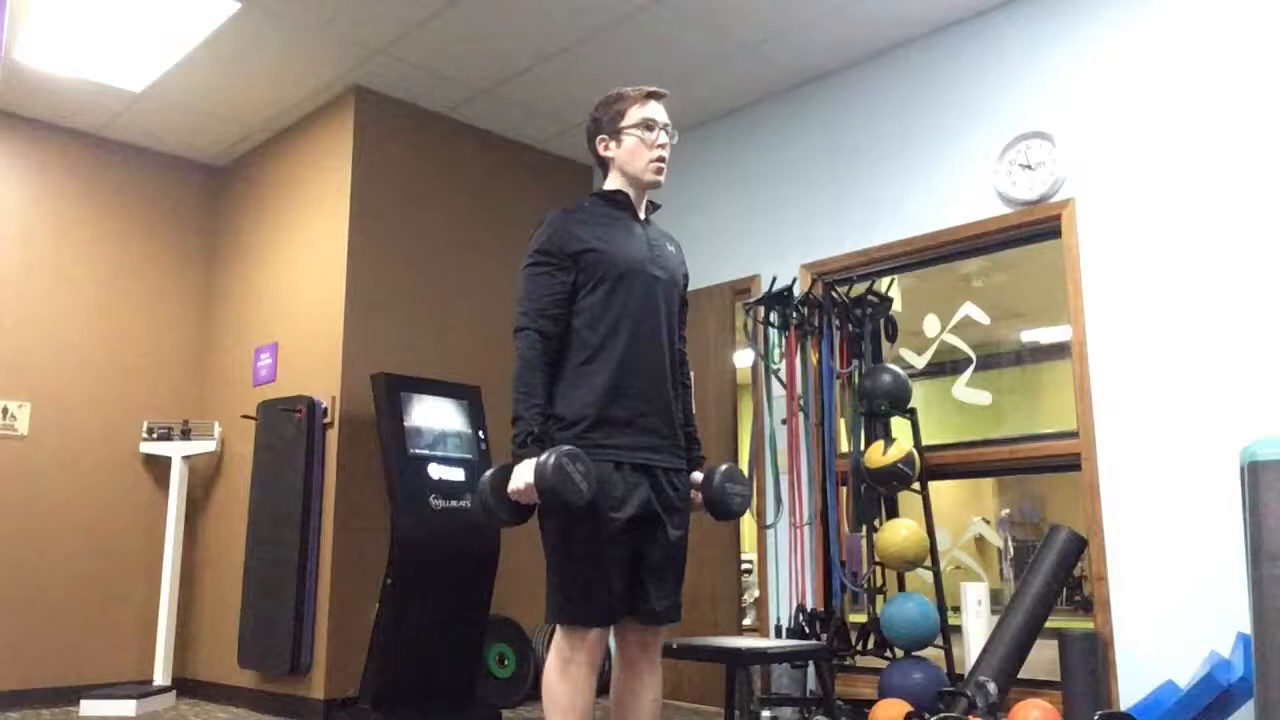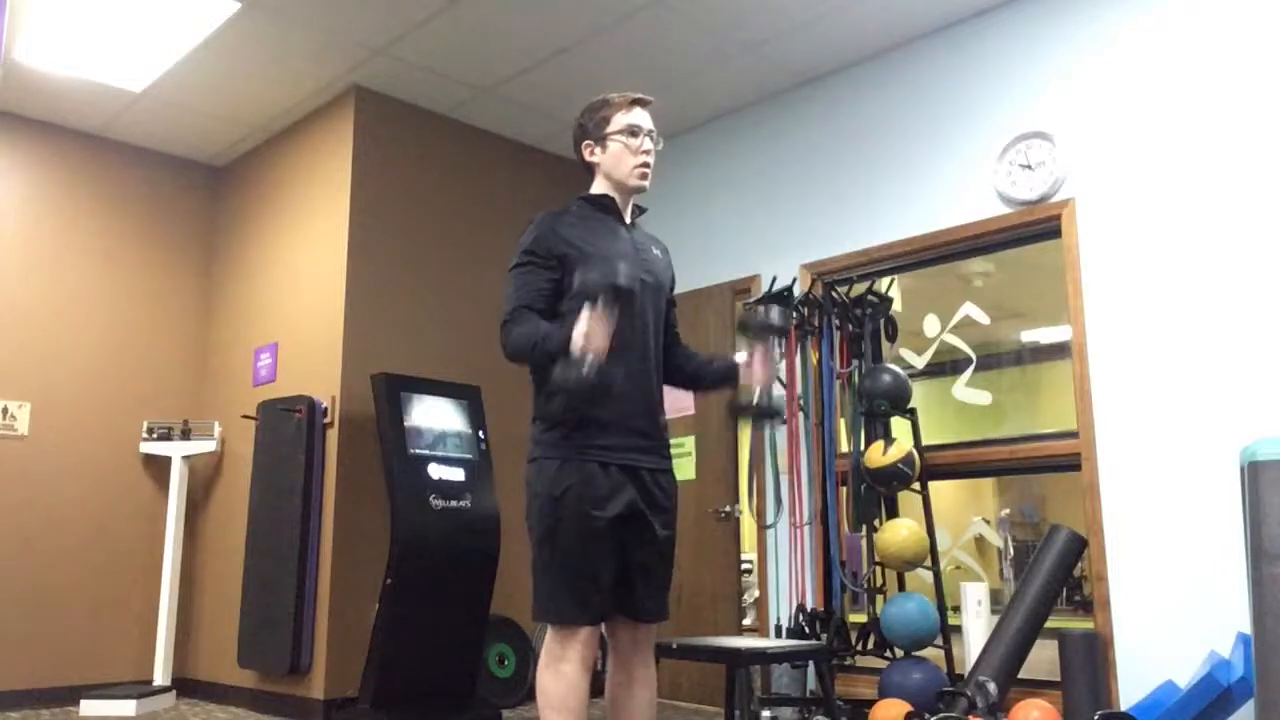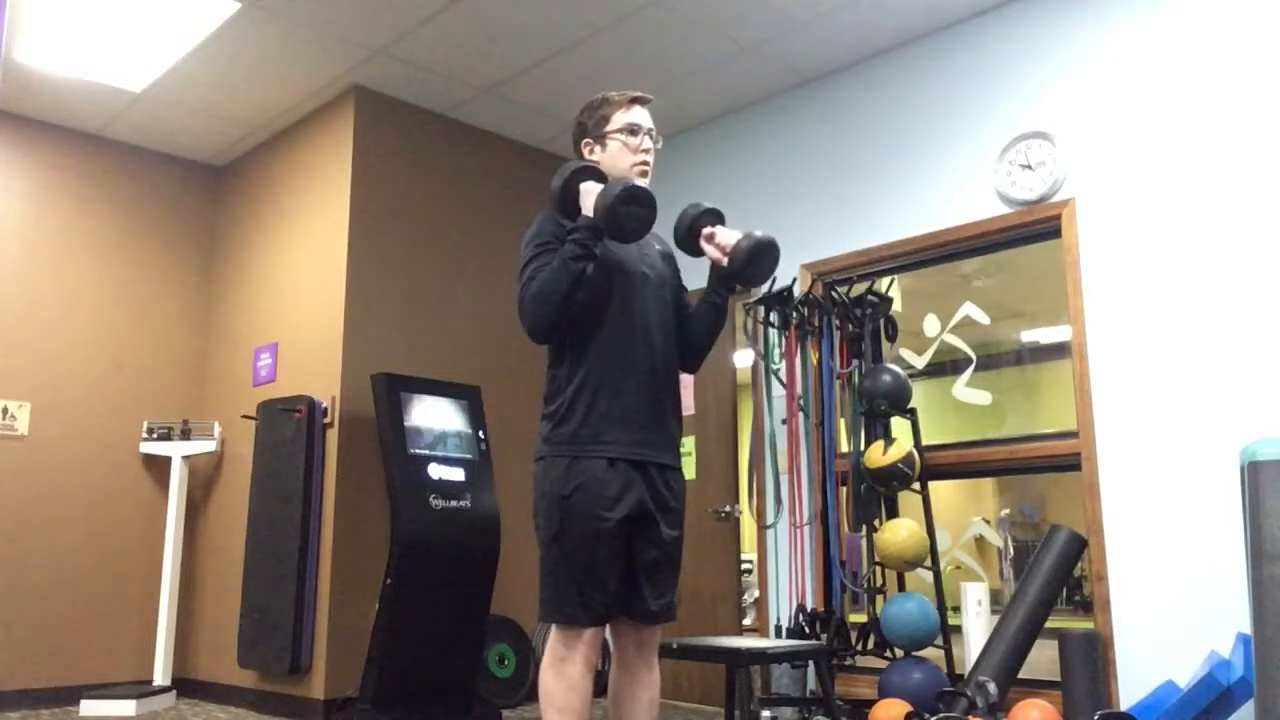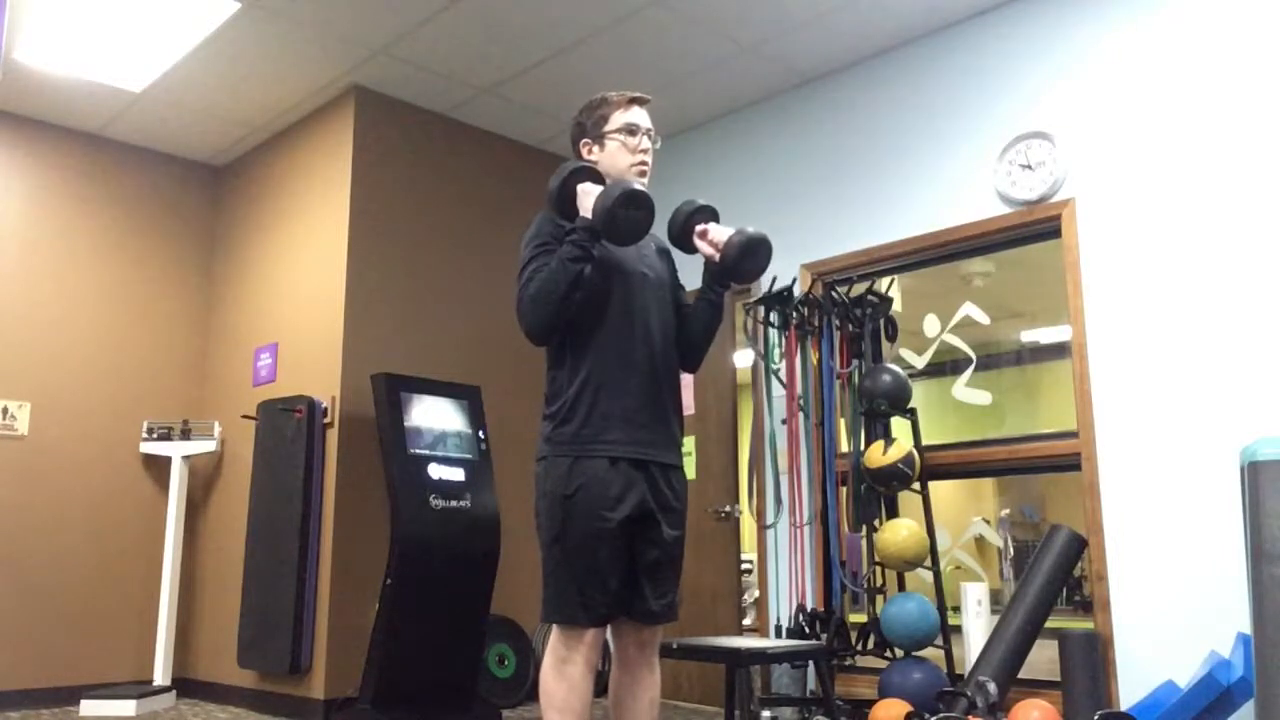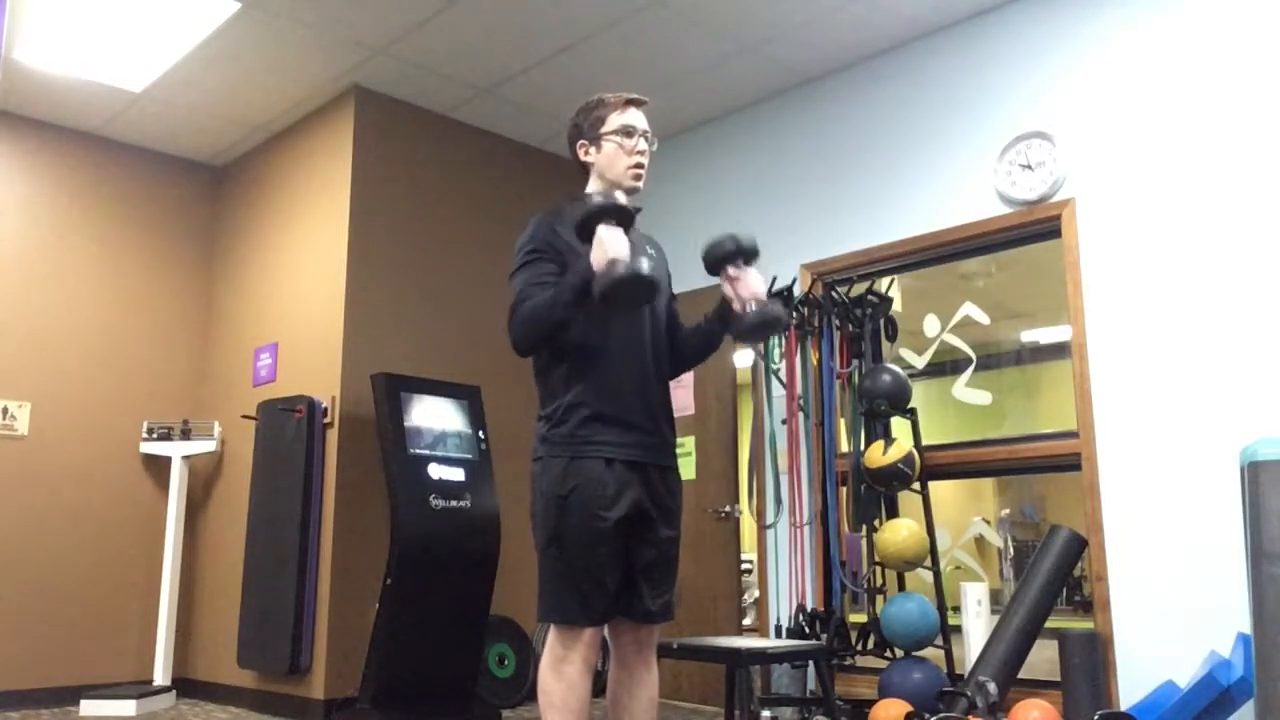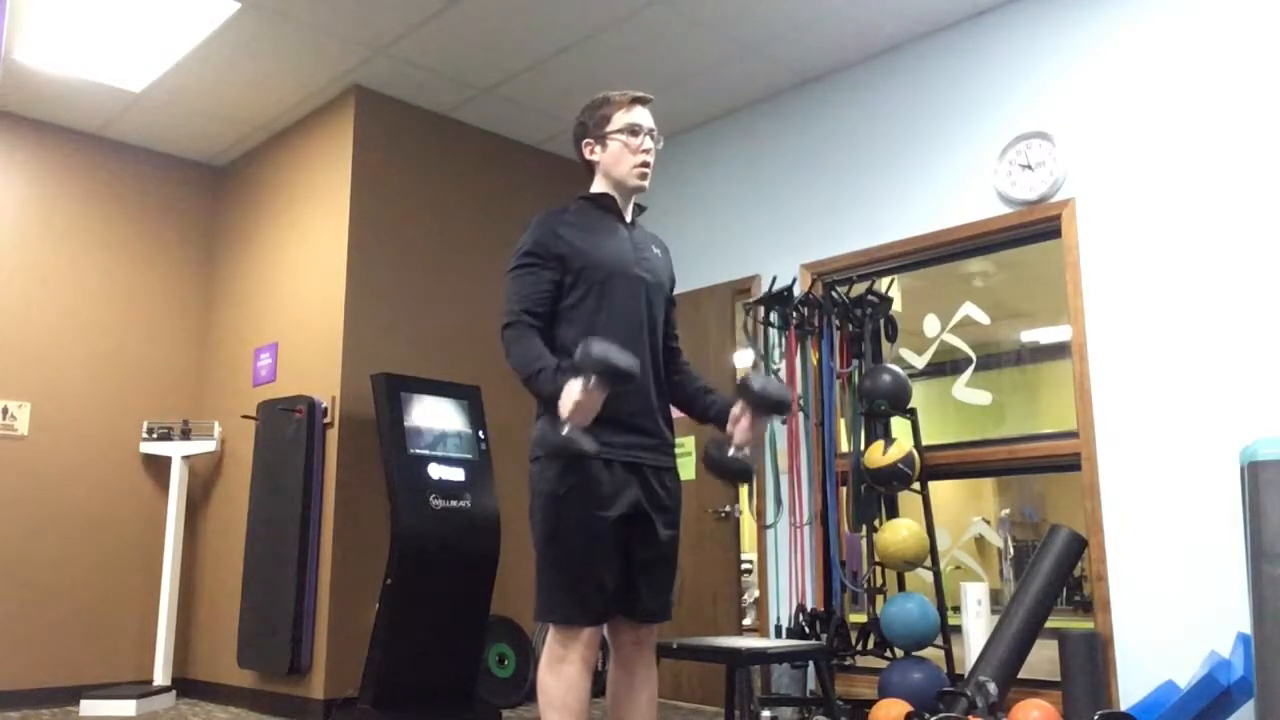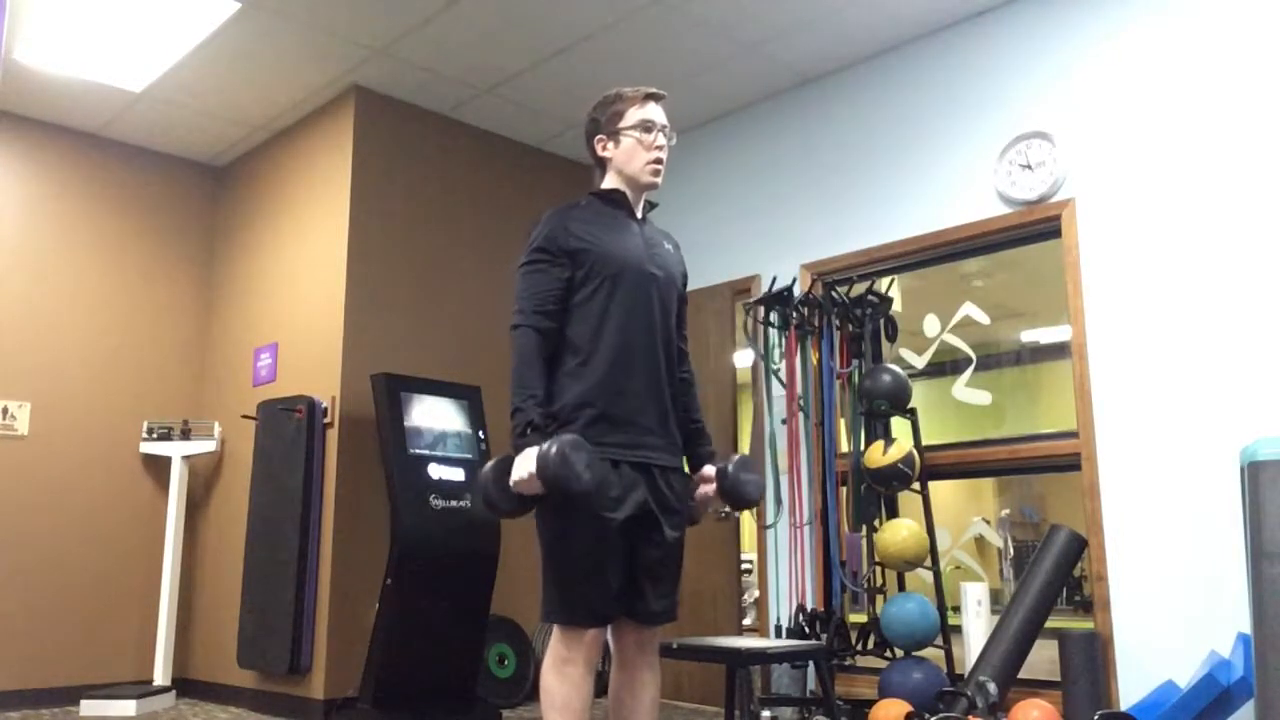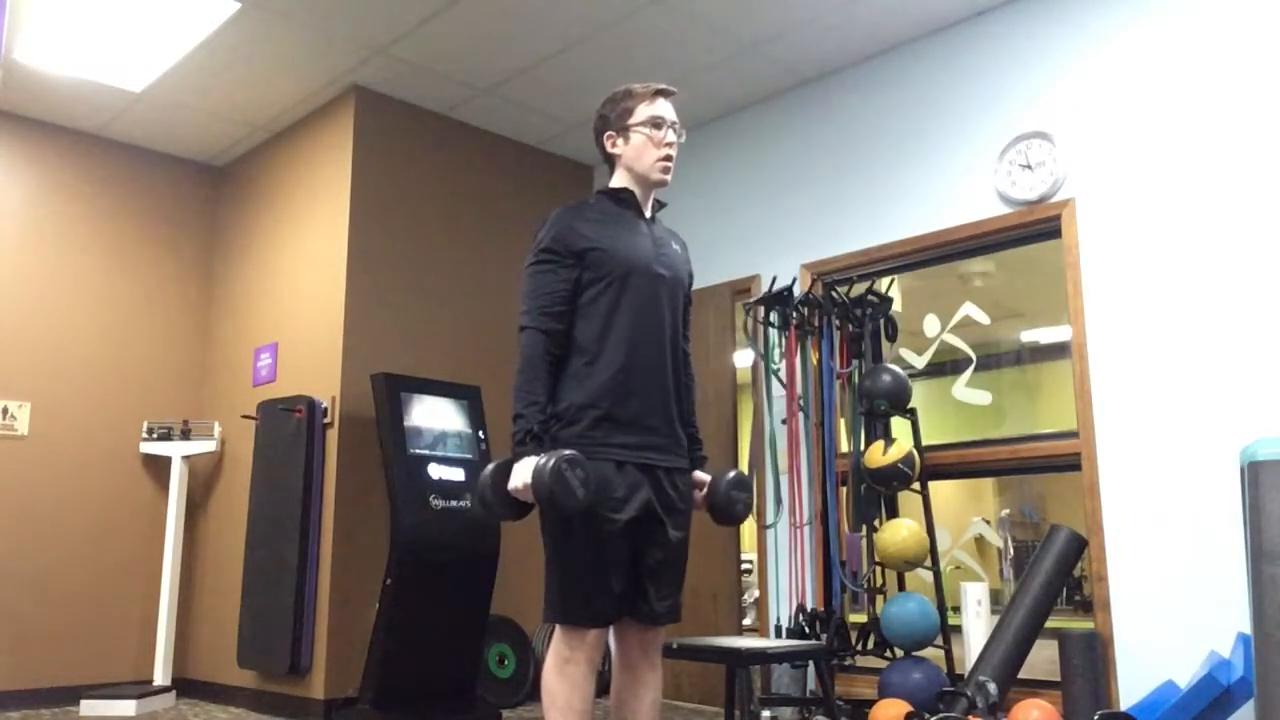
dt=0.5s
person 1, frame 1
left shoulder: (668, 247)
right shoulder: (569, 229)
right elbow: (533, 341)
left wrist: (694, 458)
right wrist: (528, 447)
left hip: (660, 467)
right hip: (589, 462)
left knee: (646, 633)
right knee: (581, 630)
person 1, frame 2
left shoulder: (654, 250)
right shoulder: (556, 231)
right elbow: (514, 332)
left wrist: (727, 370)
right wrist: (567, 339)
left hip: (647, 464)
right hip: (577, 459)
left knee: (638, 631)
right knee: (574, 629)
person 1, frame 3
left shoulder: (658, 247)
right shoulder: (559, 224)
left elbow: (688, 351)
right elbow: (537, 316)
left wrist: (722, 276)
right wrist: (586, 231)
left hip: (655, 461)
right hip: (584, 458)
left knee: (643, 632)
right knee: (578, 630)
person 1, frame 4
left shoulder: (655, 246)
right shoulder: (560, 226)
left elbow: (688, 352)
right elbow: (537, 319)
left wrist: (717, 274)
right wrist: (587, 233)
left hip: (658, 460)
right hip: (586, 457)
left knee: (643, 633)
right knee: (579, 630)
person 1, frame 5
left shoulder: (651, 249)
right shoulder: (554, 229)
right elbow: (524, 329)
left wrist: (725, 313)
right wrist: (589, 274)
left hip: (651, 461)
right hip: (580, 458)
left knee: (640, 631)
right knee: (576, 630)
person 1, frame 6
left shoulder: (655, 249)
right shoulder: (556, 231)
right elbow: (519, 330)
left wrist: (723, 410)
right wrist: (558, 385)
left hip: (651, 462)
right hip: (582, 458)
left knee: (639, 632)
right knee: (575, 629)
person 1, frame 7
left shoulder: (667, 248)
right shoulder: (566, 228)
right elbow: (530, 335)
left wrist: (702, 454)
right wrist: (529, 437)
left hip: (658, 465)
right hip: (586, 462)
left knee: (642, 633)
right knee: (579, 630)
person 1, frame 8
left shoulder: (674, 246)
right shoulder: (573, 227)
right elbow: (537, 341)
left wrist: (696, 460)
right wrist: (528, 446)
left hip: (663, 468)
right hip: (591, 461)
left knee: (645, 634)
right knee: (581, 631)
